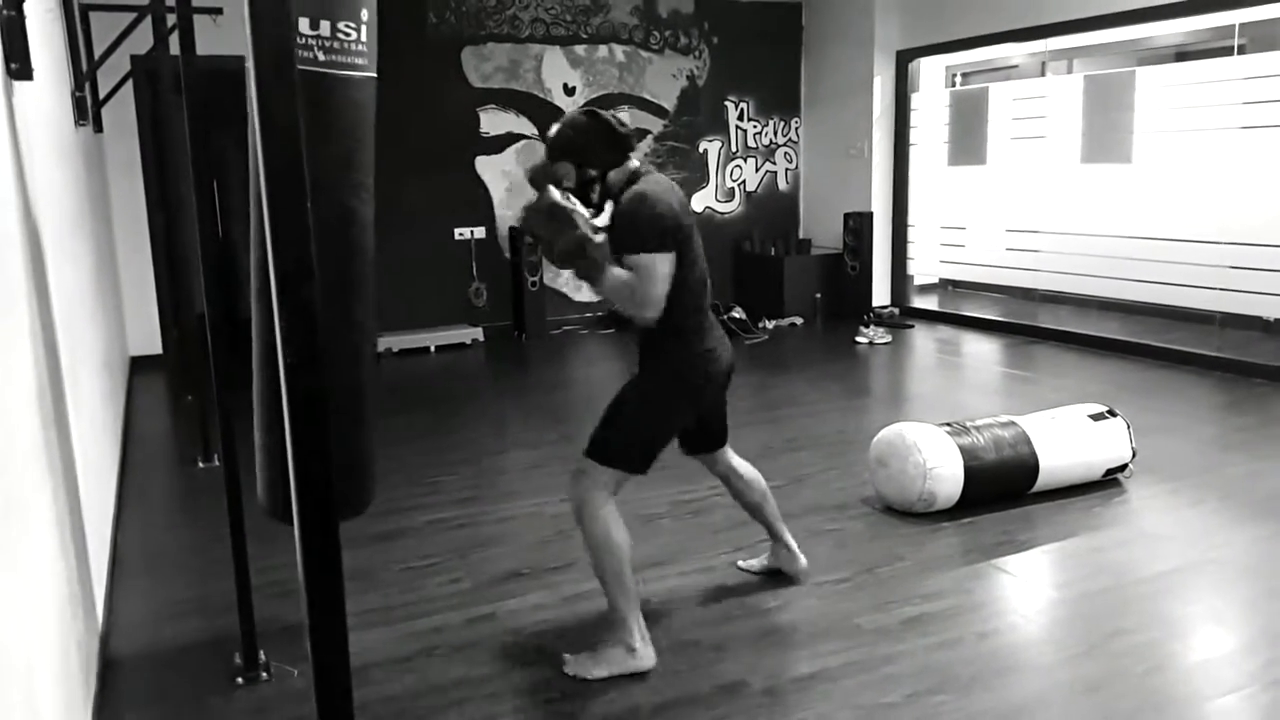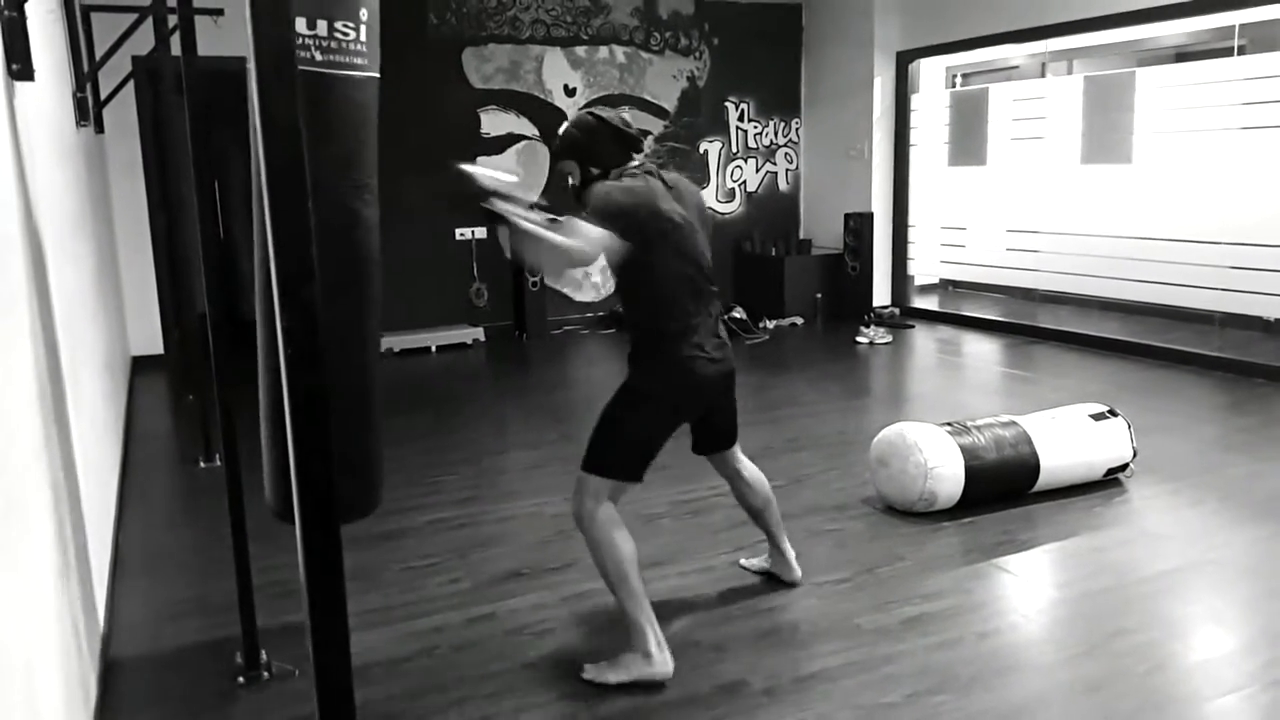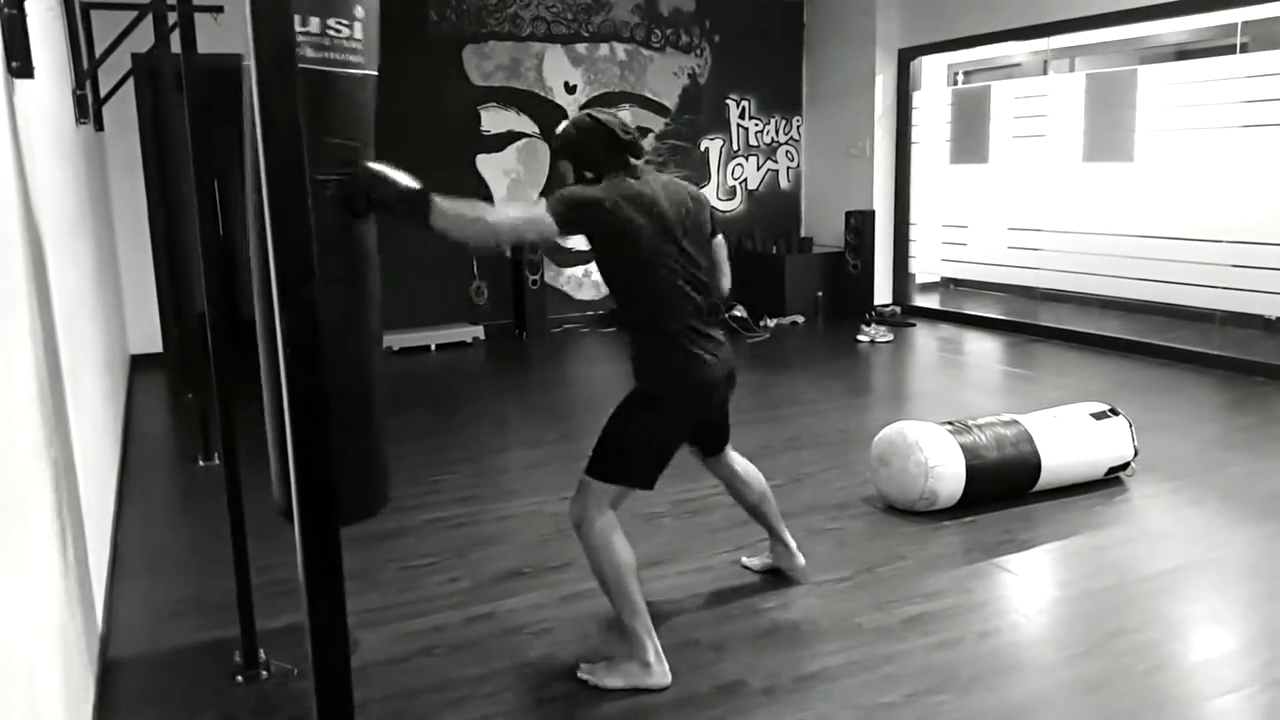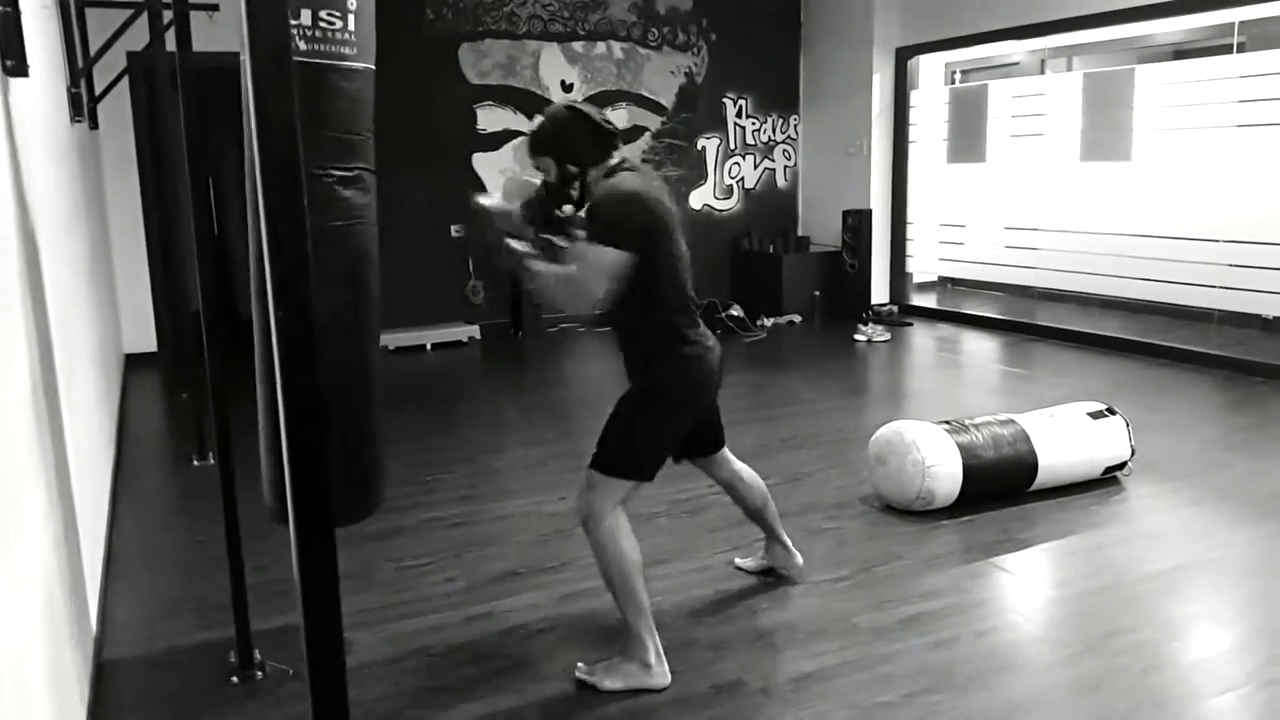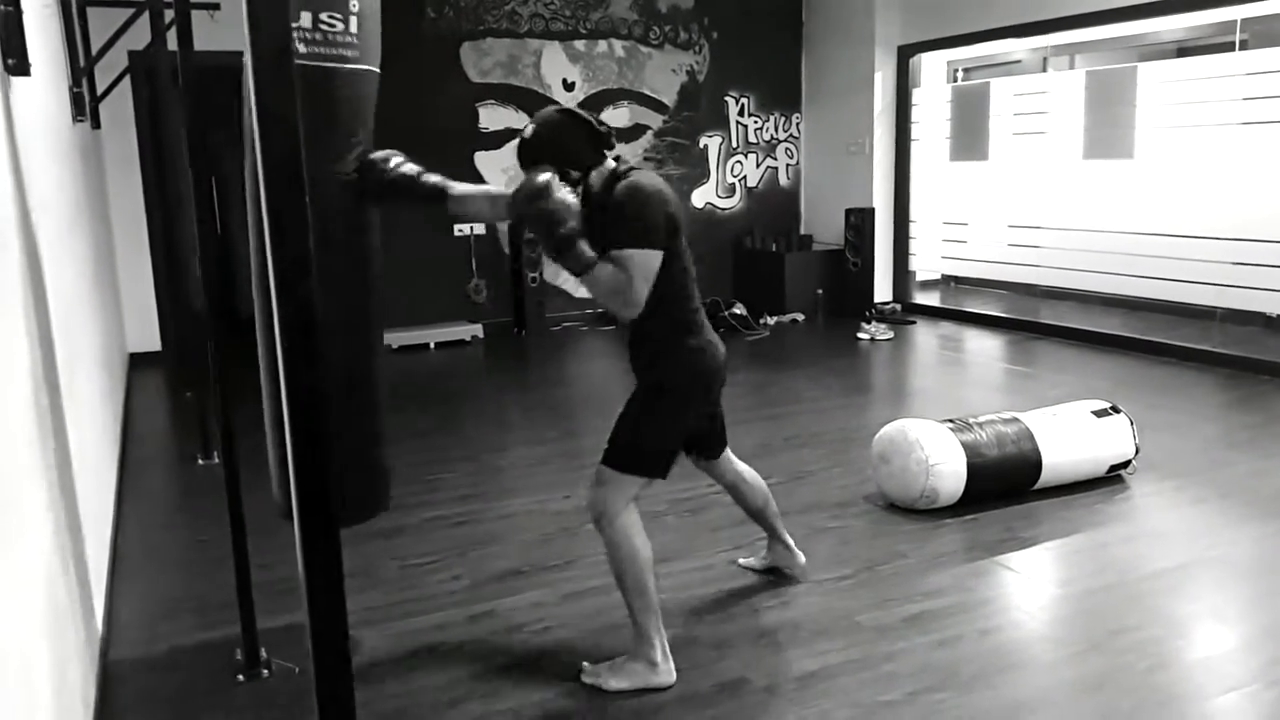
dt=0.1s
person 1, frame 1
left shoulder: (641, 204)
right shoulder: (649, 188)
left elbow: (645, 305)
right elbow: (620, 260)
left wrist: (579, 252)
right wrist: (581, 232)
left hip: (676, 367)
right hip: (706, 356)
left knee: (590, 491)
right knee: (717, 458)
left ankle: (630, 642)
right ankle: (785, 550)
person 1, frame 2
left shoulder: (613, 196)
right shoulder: (683, 192)
left elbow: (575, 254)
left hip: (666, 378)
right hip: (714, 359)
left knee: (592, 504)
right knee: (728, 459)
left ankle: (648, 650)
right ankle: (781, 555)
person 1, frame 3
left shoulder: (600, 202)
right shoulder: (687, 196)
left elbow: (501, 228)
right elbow: (723, 284)
left hip: (668, 377)
right hip: (715, 362)
left knee: (590, 510)
right knee: (720, 459)
left ankle: (645, 660)
right ankle: (784, 550)
person 1, frame 4
left shoulder: (616, 200)
right shoulder: (628, 187)
left elbow: (579, 298)
left hip: (669, 371)
right hip: (693, 357)
left knee: (598, 507)
right knee: (716, 460)
left ankle: (646, 659)
right ankle: (781, 550)
person 1, frame 5
left shoulder: (638, 198)
right shoulder: (592, 194)
left elbow: (628, 303)
right elbow: (506, 202)
left wrist: (567, 244)
right wrist: (423, 183)
left hip: (681, 369)
right hip: (696, 359)
left knee: (611, 504)
right knee: (717, 461)
left ankle: (652, 658)
right ankle: (783, 550)
